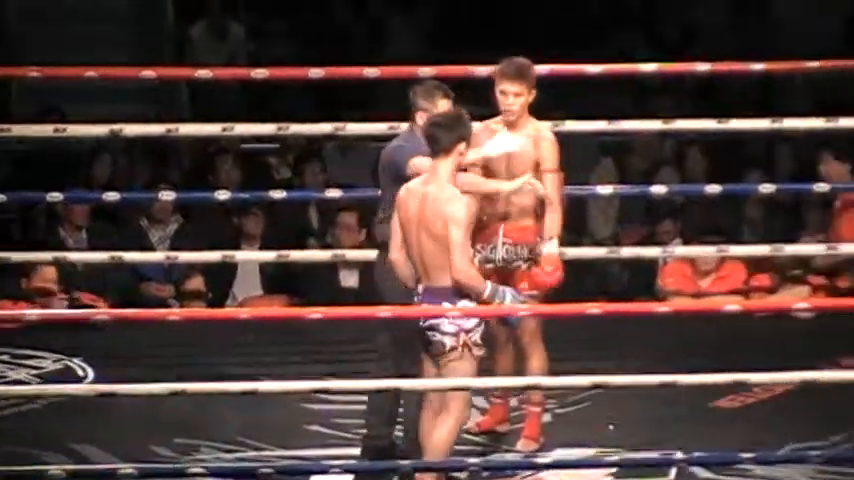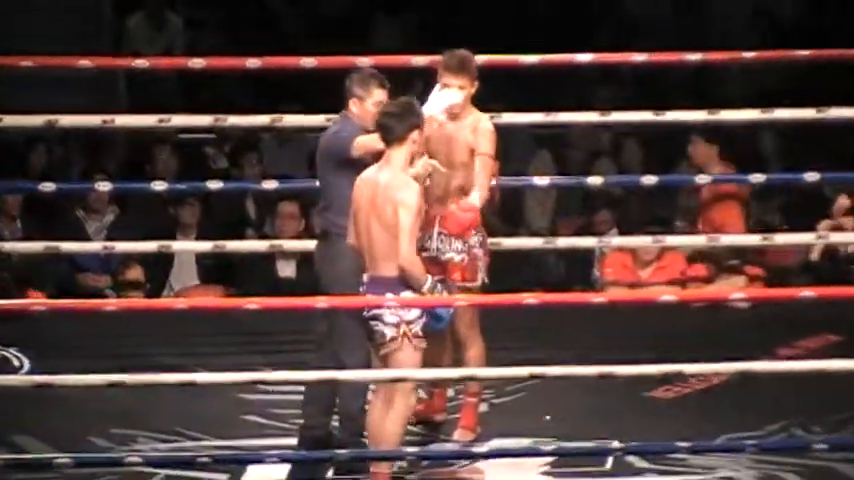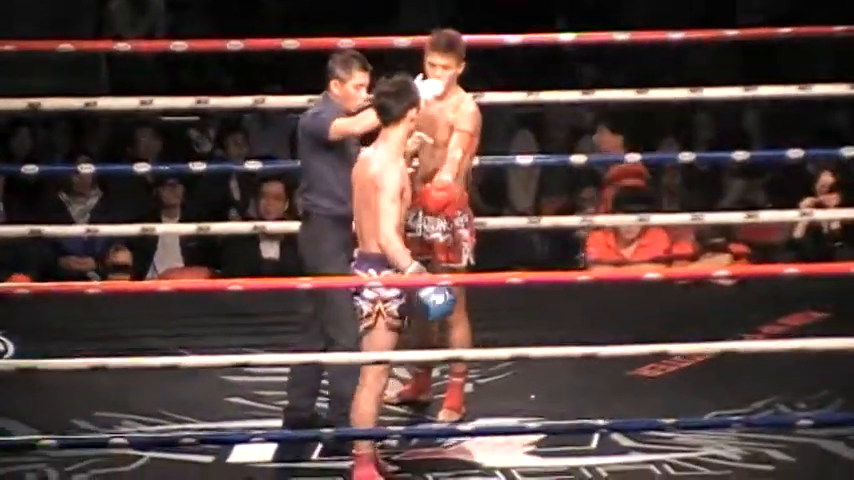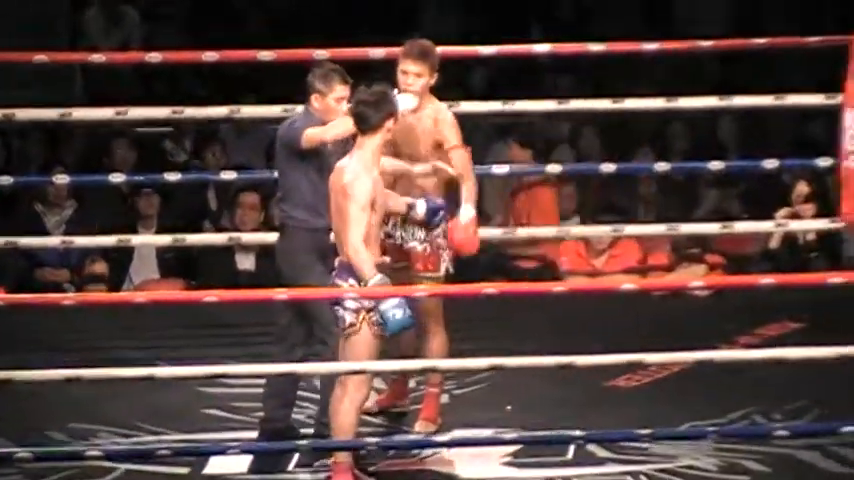
dt=0.3s
person 1, frame 1
left shoulder: (431, 147)
right shoulder: (398, 151)
left elbow: (455, 180)
right elbow: (429, 170)
left wrist: (506, 186)
right wrist: (481, 152)
left knee: (396, 351)
right knee: (404, 351)
left ankle: (378, 442)
right ankle: (409, 447)
person 1, frame 2
left shoulder: (356, 137)
right shoulder: (337, 137)
right elbow: (376, 144)
left hip: (353, 249)
right hip: (341, 250)
left knee: (334, 344)
right knee: (353, 348)
left ankle: (316, 431)
right ankle: (351, 447)
person 1, frame 3
left shoulder: (343, 119)
right shoulder: (315, 119)
left elbow: (357, 164)
right elbow: (356, 126)
left hip: (338, 230)
right hip: (324, 231)
left knee: (319, 326)
right knee: (344, 329)
left ankle: (300, 412)
right ankle: (342, 424)
person 1, frame 4
left shoulder: (334, 137)
right shoulder: (296, 131)
right elbow: (325, 135)
left hip: (317, 242)
right hip: (300, 245)
left knee: (298, 339)
right knee: (332, 335)
left ankle: (274, 424)
right ankle: (332, 431)
person 2, frame 1
left shoulder: (543, 139)
right shoulder: (482, 134)
left elbow: (553, 200)
left wrist: (551, 246)
left hip: (526, 241)
right hip: (489, 238)
left knee: (529, 335)
right knee: (497, 331)
left ankle: (533, 424)
right ankle: (499, 410)
person 2, frame 2
left shoulder: (482, 128)
right shoulder: (429, 122)
left elbow: (482, 180)
left wrist: (472, 202)
left hip: (464, 235)
right hip: (430, 229)
left knee: (466, 326)
left ankle: (470, 413)
right ankle: (436, 400)
person 2, frame 3
left shoulder: (466, 109)
right shoulder: (418, 101)
left elbow: (456, 155)
left wrist: (445, 179)
left hip: (450, 215)
right hip: (417, 210)
left knee: (453, 306)
left ankle: (456, 394)
right ankle: (421, 381)
person 2, frame 4
left shoulder: (442, 120)
left elbow: (466, 175)
left wrist: (466, 212)
left hip: (428, 223)
right hip: (396, 218)
left knee: (429, 316)
left ankle: (432, 403)
right ankle: (398, 389)
person 3, frame 1
left shoulder: (406, 193)
right shoulder: (456, 201)
left elbow: (396, 256)
right elbow: (462, 272)
right wrist: (498, 295)
left hip: (425, 304)
right hip: (455, 309)
left knee: (434, 403)
right knee: (455, 410)
person 3, frame 2
left shoulder: (364, 180)
right shoulder: (406, 187)
right elbow: (406, 257)
right wrist: (434, 289)
left hip: (372, 291)
right hip: (397, 296)
left knee: (384, 394)
right knee: (403, 400)
person 3, frame 3
left shoulder: (368, 156)
right shoulder: (390, 166)
right elbow: (386, 235)
left wrist: (410, 185)
right wrist: (422, 279)
left hip: (367, 266)
right hip: (382, 273)
left knee: (373, 373)
right knee: (374, 377)
person 3, frame 4
left shoulder: (348, 166)
right shoulder: (363, 174)
left elbow: (379, 200)
right elbow: (354, 244)
left wrist: (419, 206)
right wrist: (383, 293)
left hip: (351, 278)
right hip: (361, 282)
left knee: (346, 381)
right knee: (357, 384)
